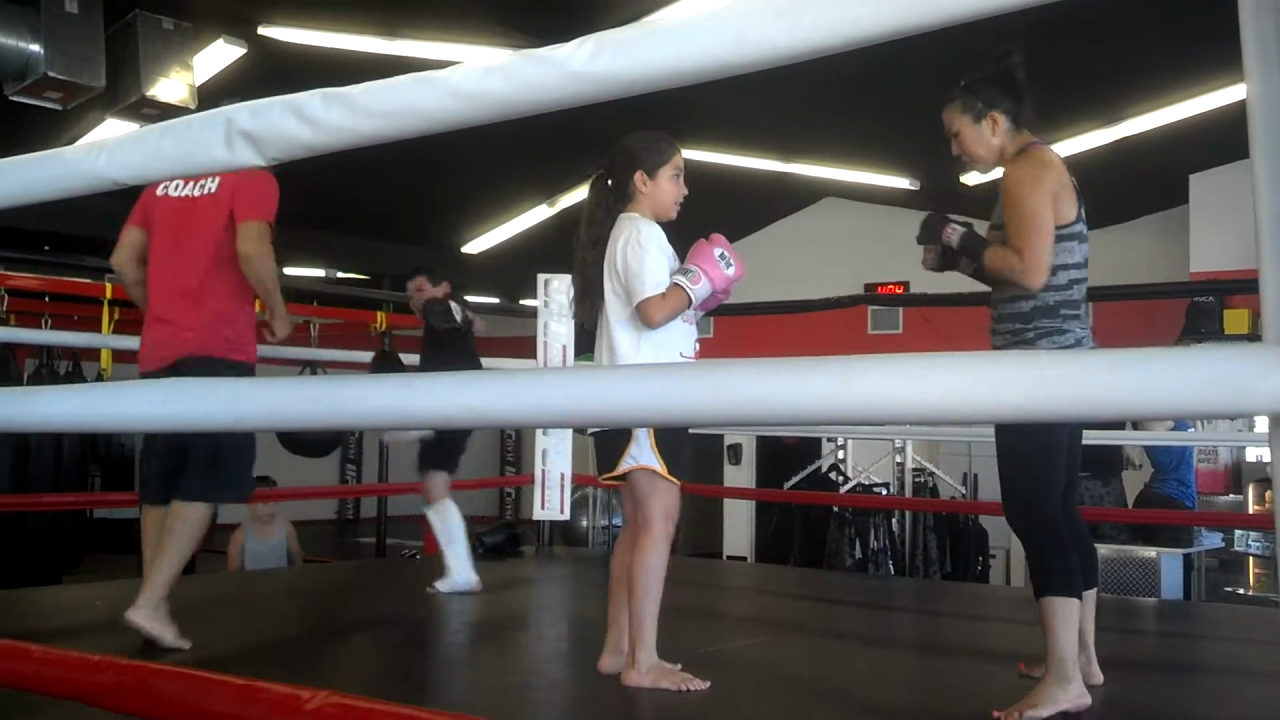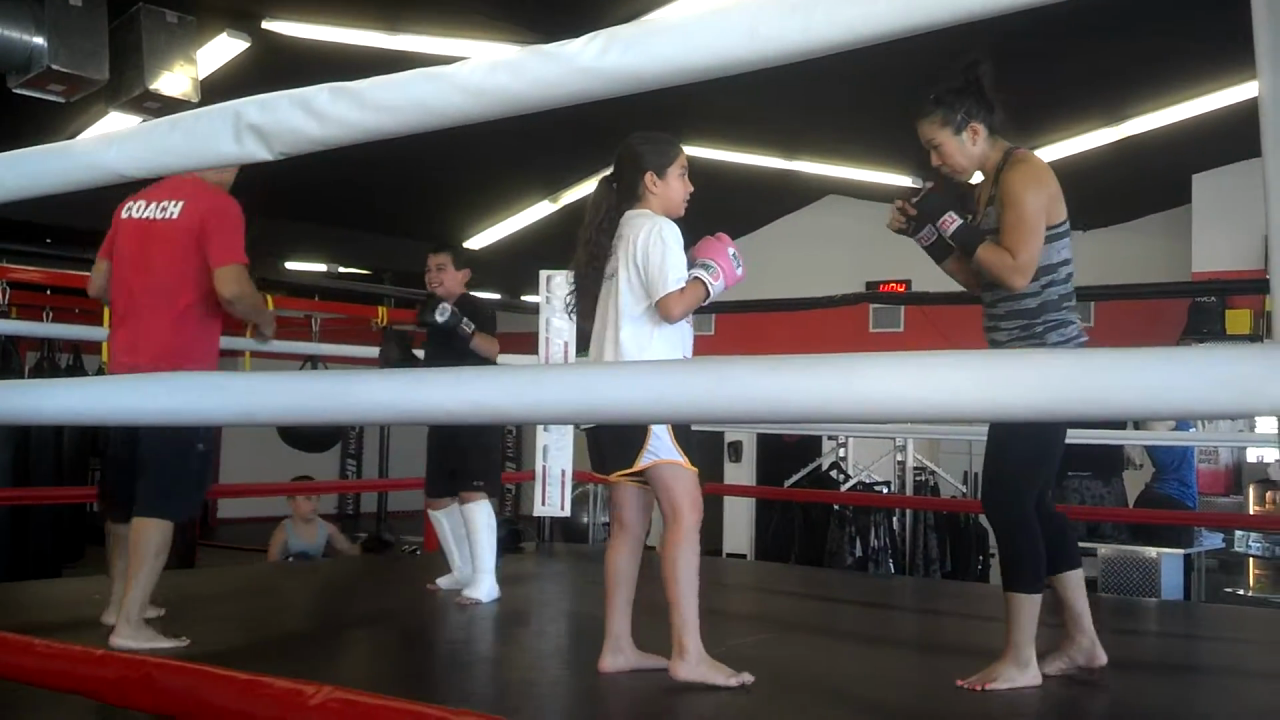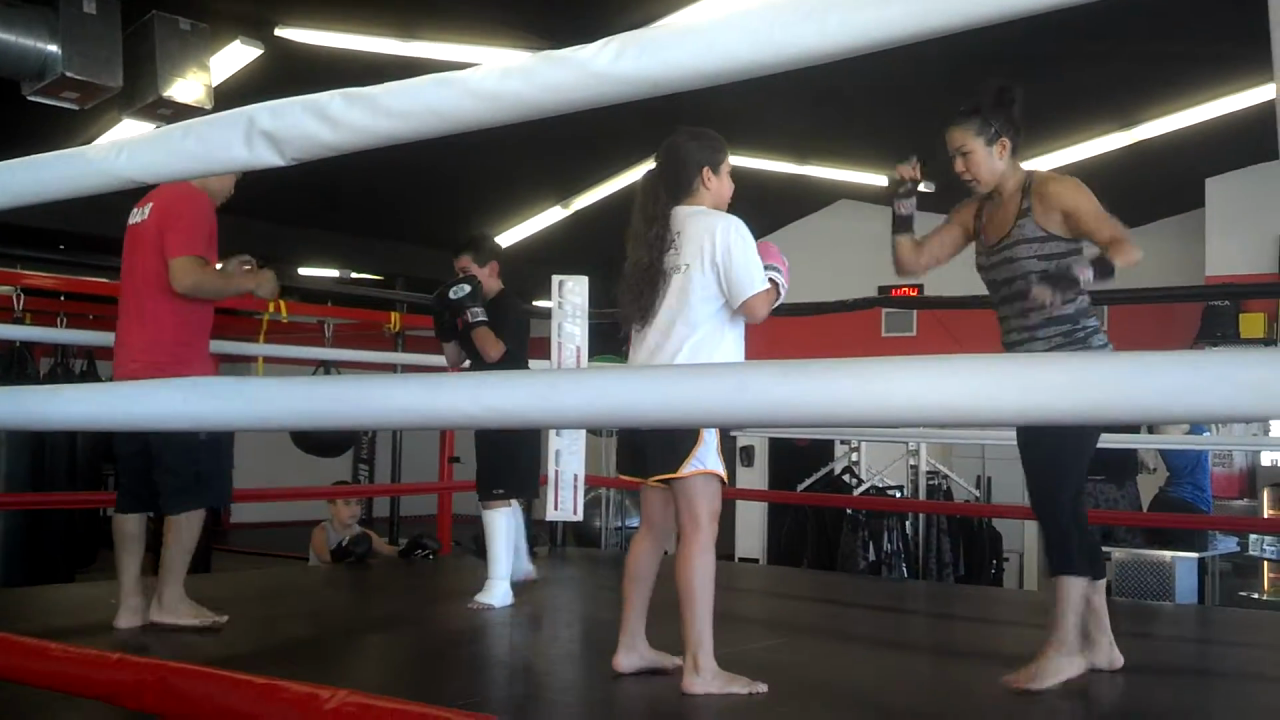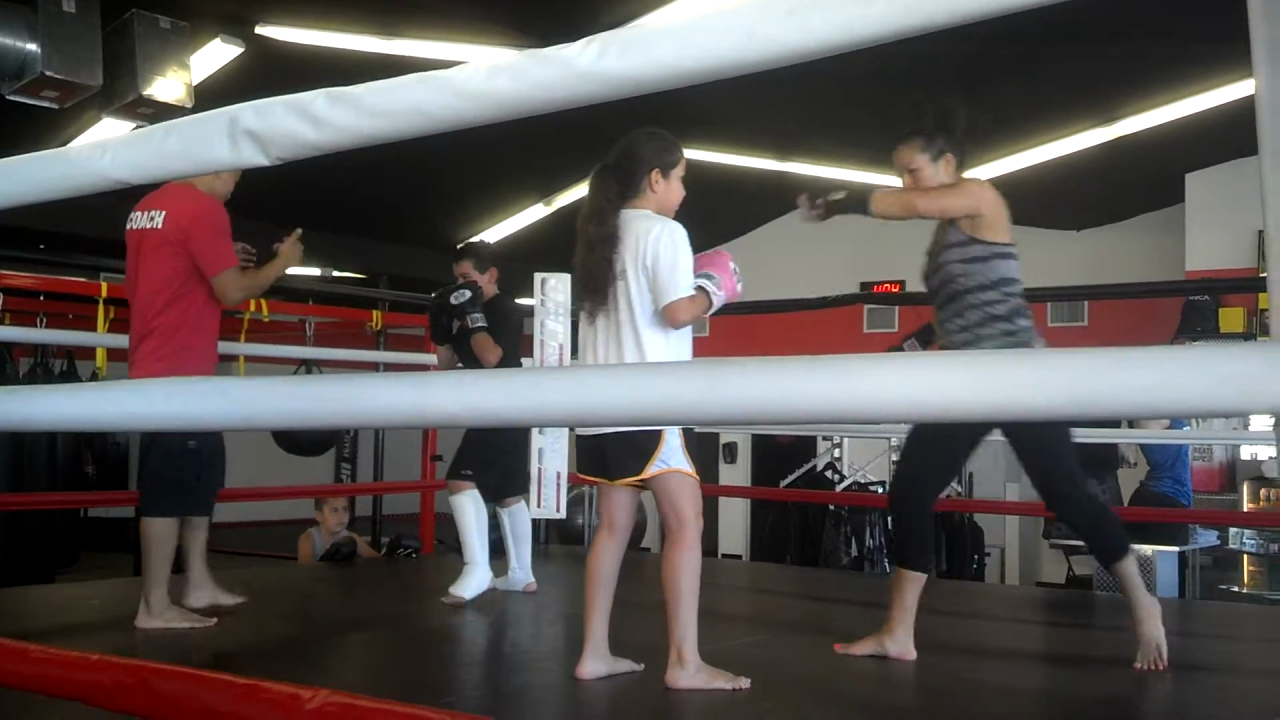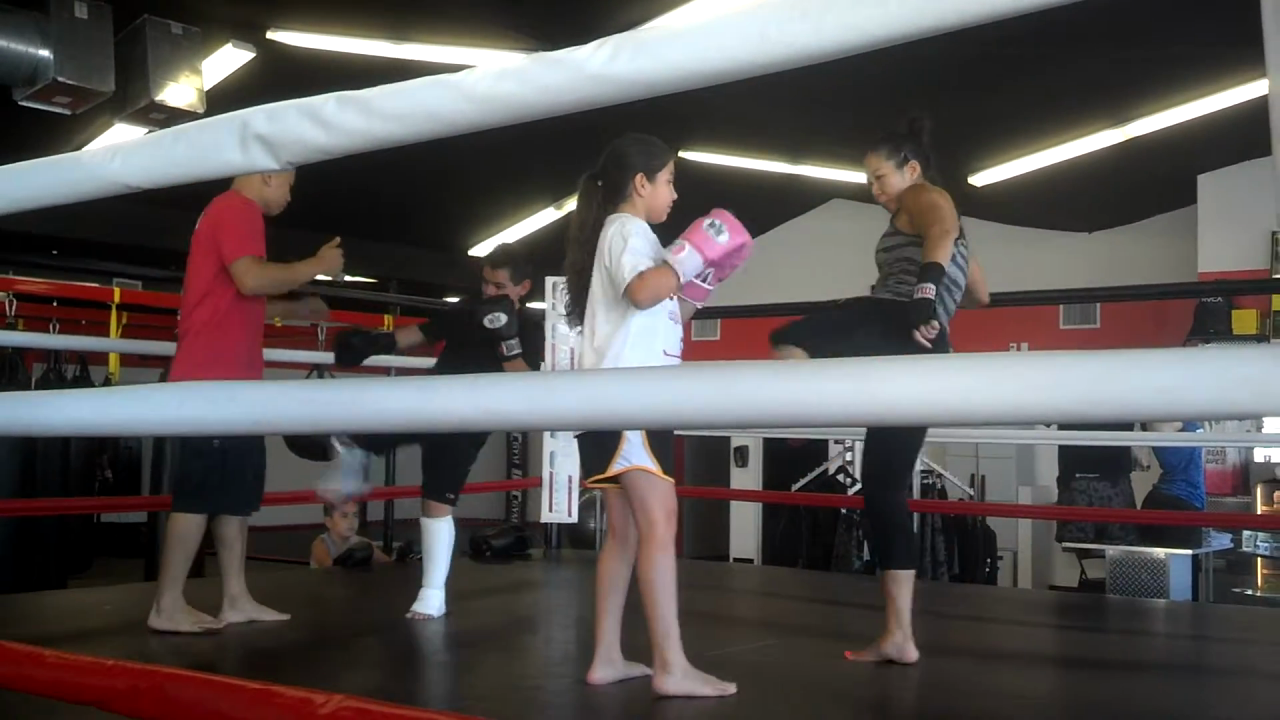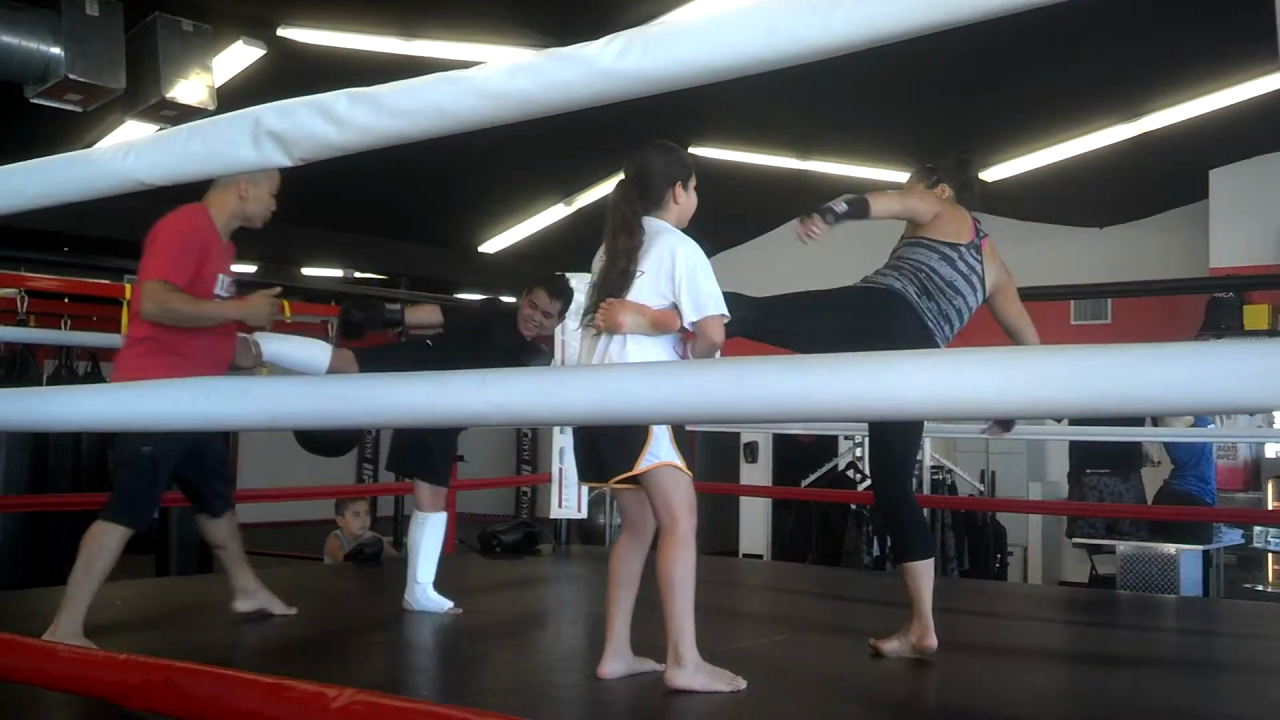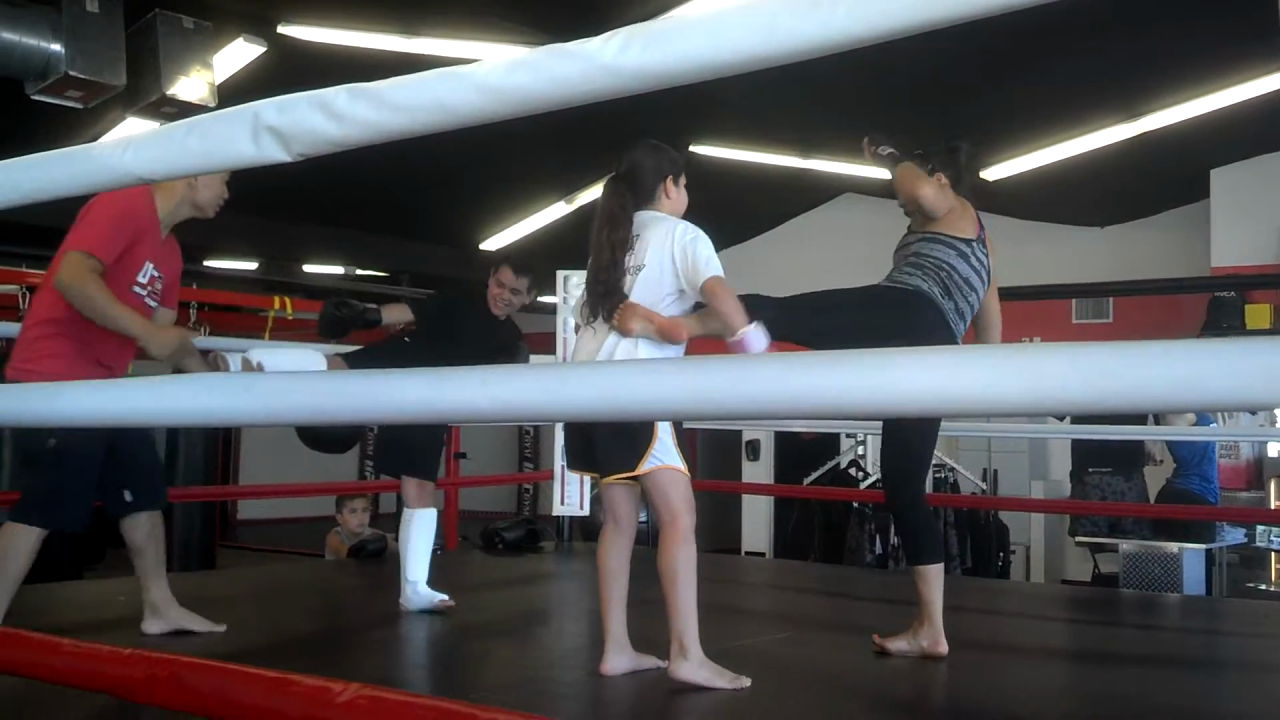
dt=0.5s
person 1, frame 1
left shoulder: (1027, 169)
right shoulder: (1041, 171)
left elbow: (1031, 273)
left wrist: (960, 236)
right wrist: (960, 257)
left knee: (1030, 509)
right knee: (1057, 508)
right ankle: (1082, 655)
person 1, frame 2
left shoulder: (1026, 174)
right shoulder: (988, 189)
left elbow: (1015, 274)
right elbow: (978, 280)
left wrist: (951, 219)
right wrist: (924, 233)
left knee: (1006, 501)
right knee: (1031, 501)
left ankle: (1021, 660)
right ankle: (1082, 640)
person 1, frame 3
left shoulder: (1053, 191)
right shoulder: (973, 213)
left elbow: (1128, 249)
right elbow: (908, 262)
left wrist: (1072, 278)
right wrist: (903, 200)
left hip: (1078, 366)
left knee: (1053, 498)
right knee: (1060, 503)
left ankle: (1061, 647)
right ankle: (1098, 642)
person 1, frame 4
left shoulder: (979, 197)
right shoulder: (943, 232)
left elbow: (899, 204)
left wrist: (835, 202)
left knee: (1064, 493)
right knee: (908, 493)
left ankle: (1143, 605)
right ankle: (897, 634)
person 1, frame 5
left shoulder: (925, 201)
right shoulder: (951, 220)
left elbow: (939, 241)
right elbow: (976, 291)
left wrist: (924, 295)
left hip: (897, 320)
right hip: (922, 351)
left knee: (792, 337)
right knee: (887, 492)
right ankle: (896, 636)
person 1, frame 6
left shoulder: (940, 211)
right shoulder: (994, 266)
left elbow: (893, 202)
right elbow: (1031, 345)
left wrist: (834, 210)
left hip: (878, 312)
right hip: (916, 351)
left knee: (753, 312)
right knee: (895, 488)
right ankle: (921, 625)
person 1, frame 7
left shoulder: (948, 205)
right shoulder: (978, 246)
left elbow: (923, 190)
right elbow: (991, 338)
left wrist: (889, 155)
left hip: (902, 313)
right hip: (937, 351)
left knee: (773, 309)
right knee: (905, 487)
left ankle: (670, 325)
right ankle: (930, 630)
person 2, frame 1
left shoulder: (627, 234)
right shoulder: (641, 232)
right elbow: (654, 311)
left wrist: (703, 294)
right wrist: (702, 277)
left knee: (641, 525)
right knee: (657, 523)
left ankle: (618, 648)
right ankle: (643, 660)
person 2, frame 2
left shoulder: (621, 233)
right shoulder: (658, 229)
right elbow: (672, 306)
left wrist: (699, 281)
right wrist: (712, 273)
left knee: (630, 522)
right knee: (685, 513)
left ankle: (617, 645)
right ankle: (689, 652)
person 2, frame 3
left shoulder: (656, 233)
right shoulder: (723, 228)
right elbow: (755, 307)
right wrist: (777, 276)
left knee: (656, 525)
right knee: (699, 527)
left ankle: (632, 643)
right ankle: (702, 667)
person 2, frame 4
left shoulder: (603, 237)
right shoulder: (664, 232)
right elbow: (676, 313)
left wrist: (694, 286)
right wrist: (715, 286)
left knee: (614, 525)
right knee: (685, 525)
left ankle: (595, 652)
right ankle: (685, 661)
person 2, frame 5
left shoulder: (616, 233)
right shoulder: (626, 229)
left elbow: (660, 308)
right elbow: (640, 291)
left wrist: (700, 275)
right wrist: (696, 250)
left knee: (628, 530)
right knee: (659, 524)
left ankle: (607, 656)
right ankle: (671, 665)
person 2, frame 6
left shoulder: (612, 247)
right shoulder: (679, 248)
right elbow: (711, 332)
left knee: (640, 523)
right knee: (680, 520)
left ankle: (616, 652)
right ankle: (684, 660)
person 2, frame 7
left shoulder: (608, 237)
right shoulder: (678, 234)
right elbow: (718, 293)
right wrist: (756, 345)
left knee: (622, 520)
right knee: (678, 519)
left ankle: (616, 648)
right ankle: (688, 654)
person 3, frame 1
left shoulder: (164, 186)
right shoulder: (254, 182)
left elbow: (123, 261)
right elbow: (252, 247)
right wrist: (278, 313)
left hip: (160, 353)
right hip: (218, 351)
left knee: (161, 484)
right knee: (208, 482)
left ankle: (150, 596)
right ankle: (150, 602)
person 3, frame 2
left shoulder: (133, 202)
right shoulder: (219, 206)
left elbow: (98, 286)
right elbow: (231, 289)
right wrist: (262, 318)
left hip: (125, 372)
right hip: (181, 376)
left knee: (123, 495)
right knee: (162, 500)
left ankle: (119, 602)
right ankle: (129, 622)
person 3, frame 3
left shoulder: (152, 203)
right shoulder: (191, 203)
right elbow: (185, 279)
left wrist: (223, 275)
right wrist: (249, 283)
left hip: (134, 373)
right hip: (177, 372)
left knee: (137, 494)
right knee: (191, 490)
left ankle: (129, 602)
right ankle: (169, 598)
person 3, frame 4
left shoulder: (145, 208)
right shoulder: (203, 210)
right elbow: (233, 292)
left wrist: (221, 261)
right wrist: (282, 263)
left hip: (154, 369)
right hip: (180, 374)
left knee: (193, 479)
right knee: (171, 489)
left ankle: (198, 583)
right ankle: (155, 606)
person 3, frame 5
left shoulder: (226, 215)
right shoulder: (237, 209)
right elbow: (253, 281)
left wrist: (295, 308)
right wrist: (317, 265)
left hip: (226, 379)
right hip: (210, 379)
left knee: (235, 491)
right knee: (200, 493)
left ankle: (237, 599)
right ankle: (167, 604)
person 3, frame 6
left shoulder: (221, 243)
right shoulder: (183, 228)
right elbow: (153, 304)
left wrist: (243, 348)
right wrist: (240, 308)
left knee: (217, 495)
right knee: (128, 508)
left ankle: (247, 589)
right ankle: (66, 627)
person 3, frame 7
left shoulder: (168, 251)
right shoulder: (125, 206)
left elbow: (167, 332)
right elbow: (69, 274)
right wrist: (142, 330)
left hip: (102, 384)
right hip: (50, 376)
left knee: (142, 485)
right knee: (44, 506)
left ankle: (160, 607)
person 4, frame 1
left shoulder: (447, 312)
right shoulder: (434, 325)
left elbow: (474, 326)
left wrist: (458, 314)
right knee: (434, 492)
right ankle: (463, 573)
person 4, frame 2
left shoulder: (473, 308)
right shoulder: (435, 314)
left elbow: (491, 349)
left wrist: (457, 325)
left knee: (471, 492)
right knee: (438, 498)
left ankle: (486, 580)
right ankle: (463, 572)
person 4, frame 3
left shoulder: (511, 306)
right shoulder: (481, 308)
left elbow: (493, 352)
right elbow: (455, 360)
left wrist: (472, 309)
right wrist: (445, 321)
left knee: (495, 496)
right knee: (502, 494)
left ankle: (499, 585)
right ankle: (519, 562)
person 4, frame 4
left shoulder: (505, 311)
right shoulder: (474, 315)
left elbow: (491, 357)
right elbow: (447, 364)
left wrist: (473, 314)
right wrist: (441, 326)
left knee: (461, 483)
right knee: (509, 495)
left ankle: (477, 570)
right ankle: (521, 574)
person 4, frame 5
left shoulder: (530, 326)
right shoulder: (470, 309)
right elbow: (421, 333)
left wrist: (507, 337)
right wrist: (378, 340)
left knee: (438, 503)
right knee: (359, 438)
left ankle: (432, 596)
person 4, frame 6
left shoulder: (532, 357)
right shoulder: (495, 312)
right elbow: (439, 314)
right wrist: (389, 313)
right hip: (414, 368)
left knee: (433, 497)
right knee: (342, 363)
left ankle: (418, 590)
person 4, frame 7
left shoulder: (510, 341)
right shoulder: (462, 300)
right elbow: (411, 311)
right wrist: (368, 314)
right hip: (397, 367)
left knee: (420, 491)
right knee: (333, 368)
left ankle: (414, 588)
right ankle: (245, 363)
